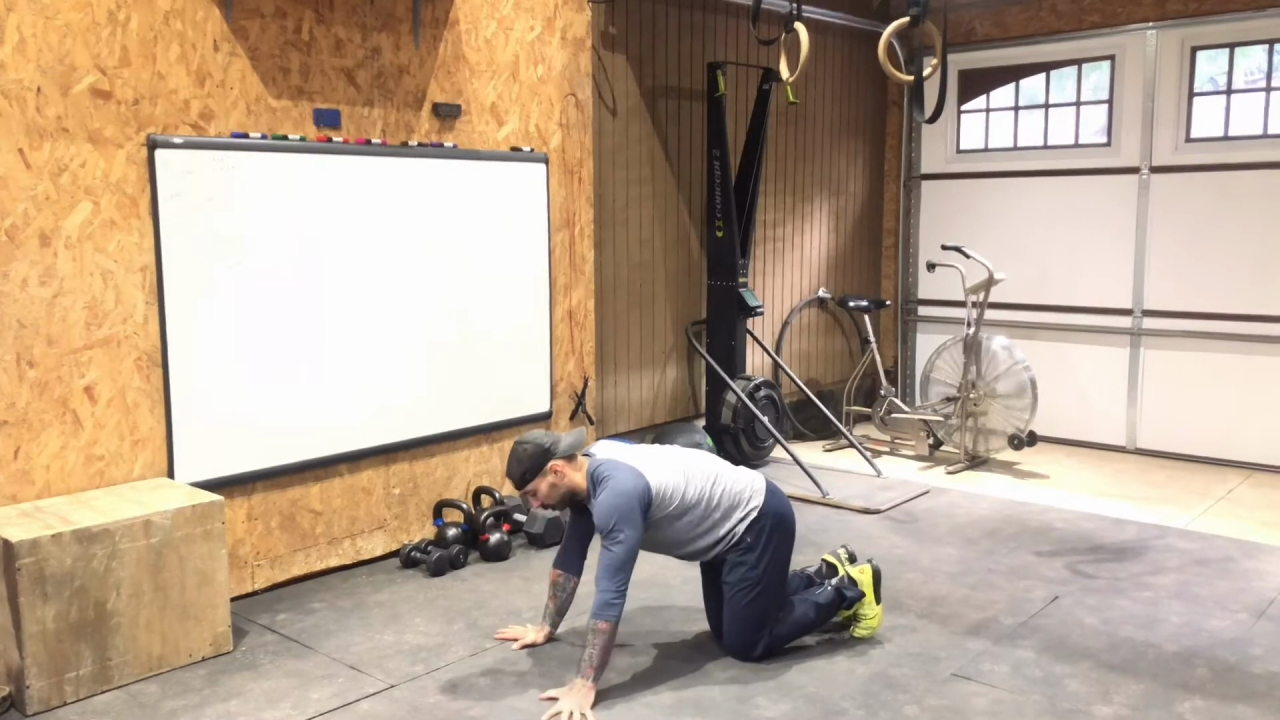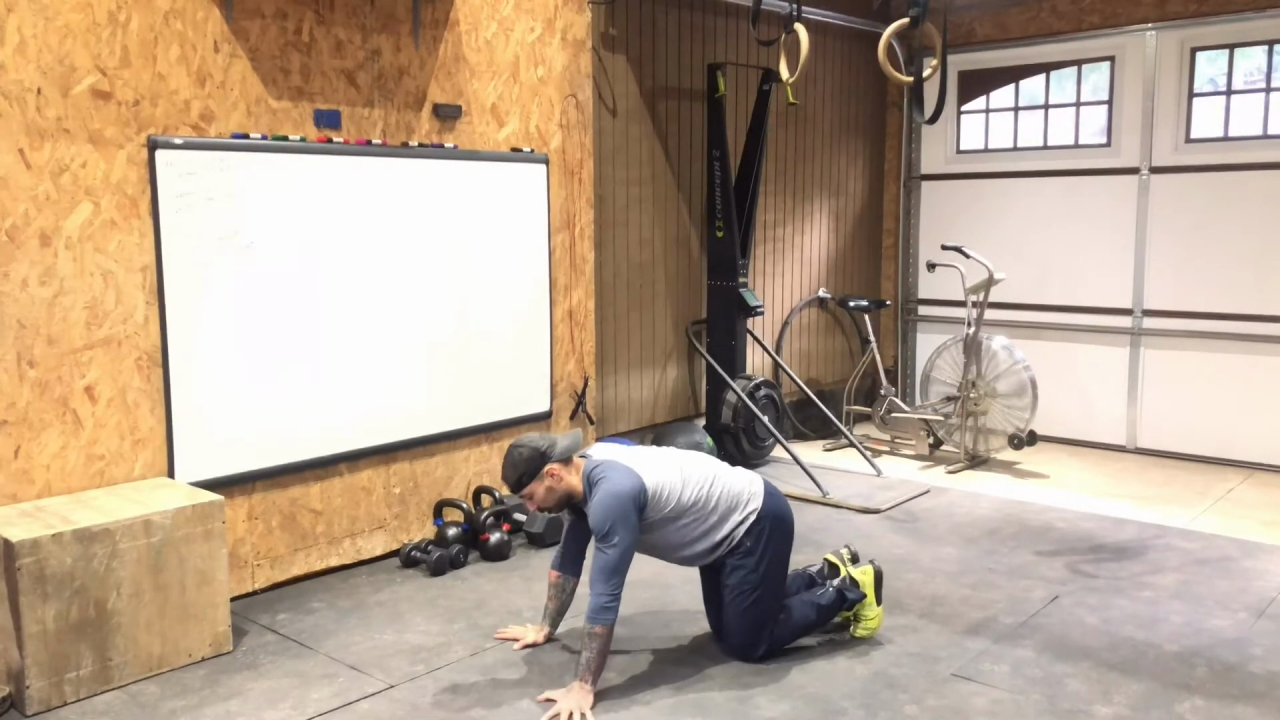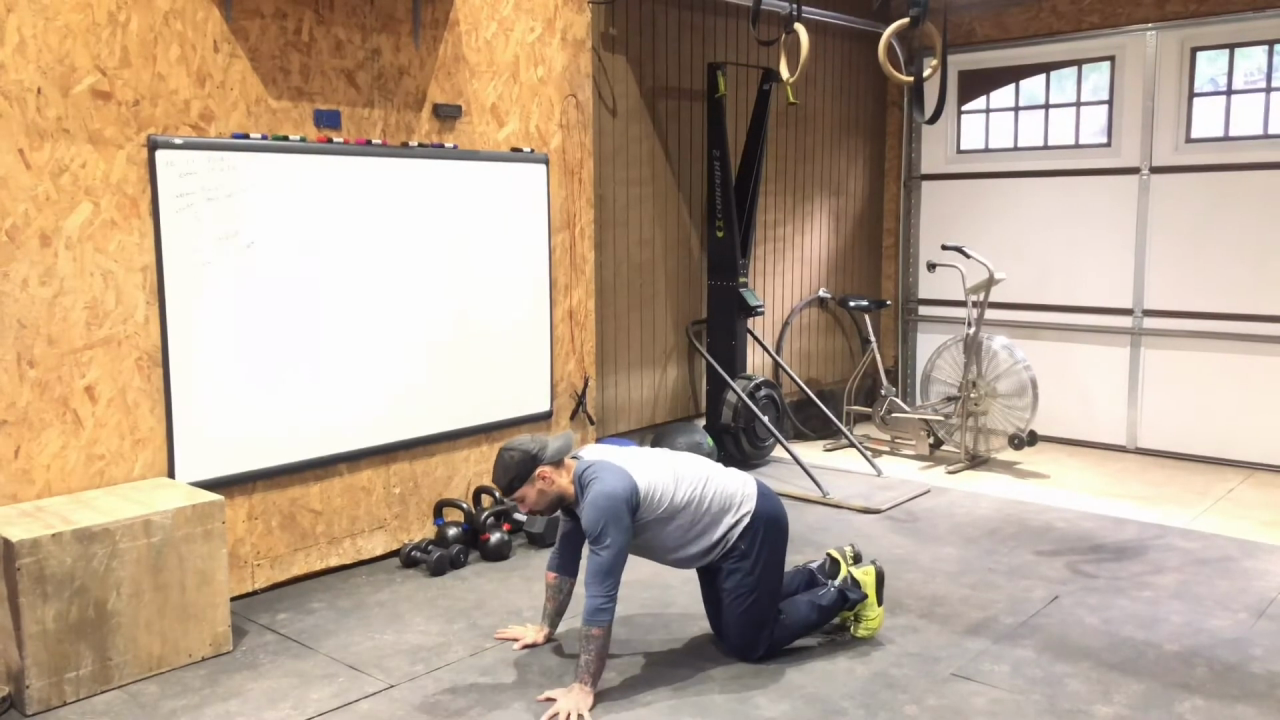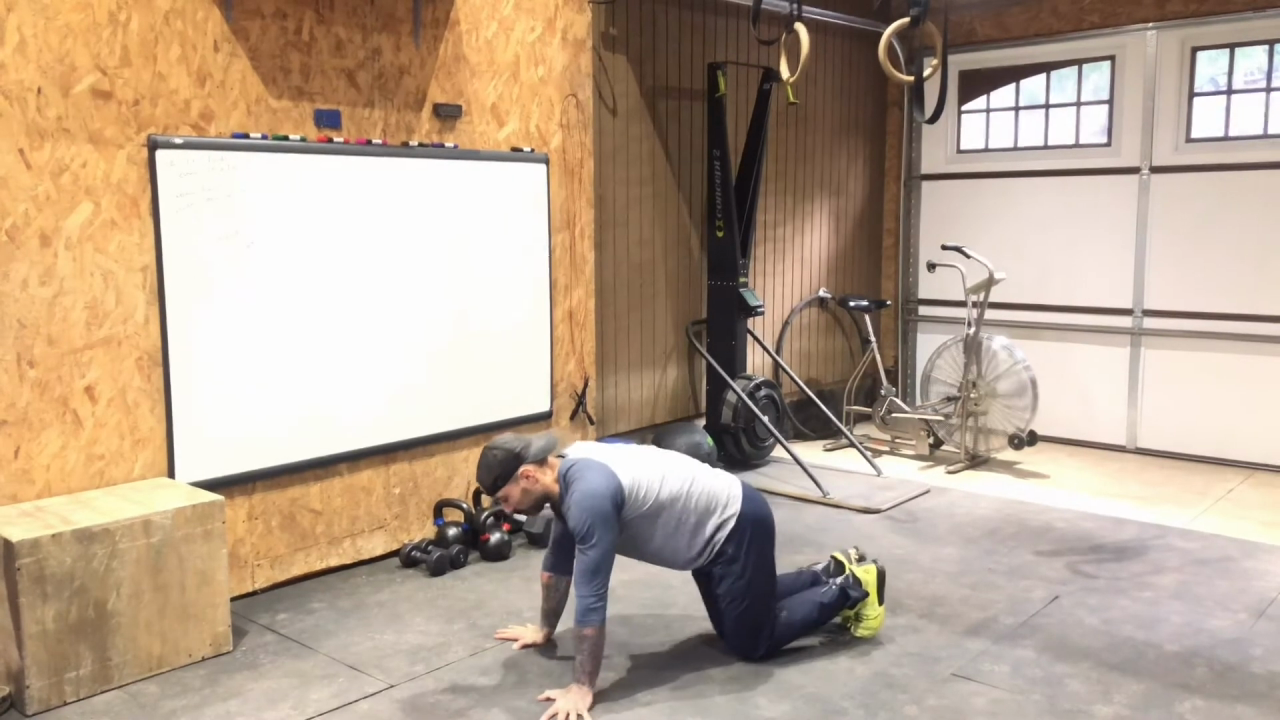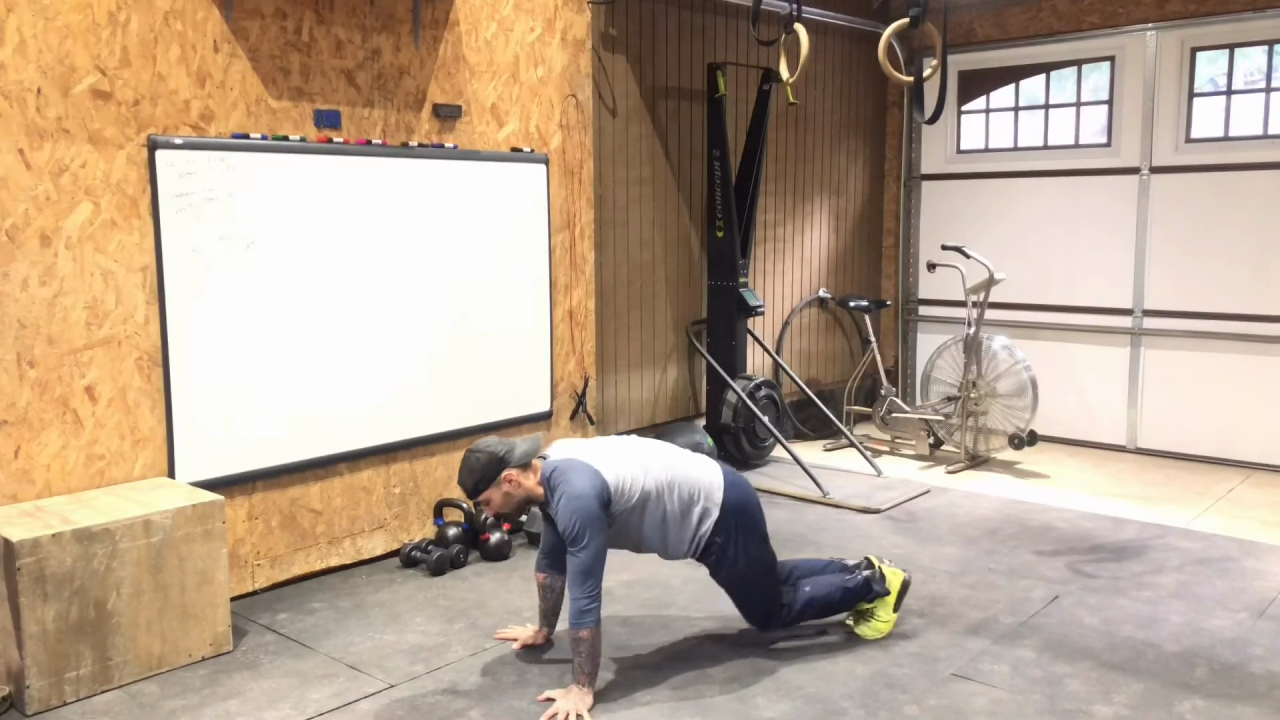
dt=0.4s
person 1, frame 1
left shoulder: (616, 492)
right shoulder: (586, 473)
left elbow: (611, 592)
right elbow: (570, 557)
left wrist: (584, 686)
right wrist: (545, 627)
left hip: (758, 519)
right hip: (729, 519)
left knee: (746, 643)
right knee: (724, 630)
left ankle: (850, 587)
right ankle: (826, 573)
person 1, frame 2
left shoulder: (612, 493)
right shoulder: (584, 474)
left elbow: (605, 594)
right elbow: (569, 558)
left wrist: (583, 688)
right wrist: (545, 627)
left hip: (757, 520)
right hip: (729, 521)
left knee: (748, 644)
right knee: (726, 631)
left ankle: (851, 588)
right ankle: (827, 573)
person 1, frame 3
left shoulder: (604, 494)
right shoulder: (577, 476)
left elbow: (601, 595)
right elbow: (564, 559)
right wrist: (545, 628)
left hip: (751, 522)
right hip: (723, 520)
left knee: (748, 644)
right knee: (727, 630)
left ankle: (853, 588)
right ankle: (828, 570)
person 1, frame 4
left shoulder: (588, 494)
right shoulder: (565, 473)
left elbow: (591, 595)
right elbow: (558, 560)
right wrist: (544, 628)
left hip: (735, 524)
right hip: (714, 519)
left knee: (752, 643)
right knee: (733, 623)
left ankle: (852, 587)
right ankle: (830, 573)
person 1, frame 5
left shoulder: (575, 495)
right shoulder: (550, 472)
left elbow: (585, 596)
right elbow: (551, 561)
right wrist: (543, 628)
left hip: (721, 509)
right hip: (704, 498)
left knee: (771, 611)
right knee: (769, 579)
left ankle: (877, 585)
right ankle: (860, 571)
